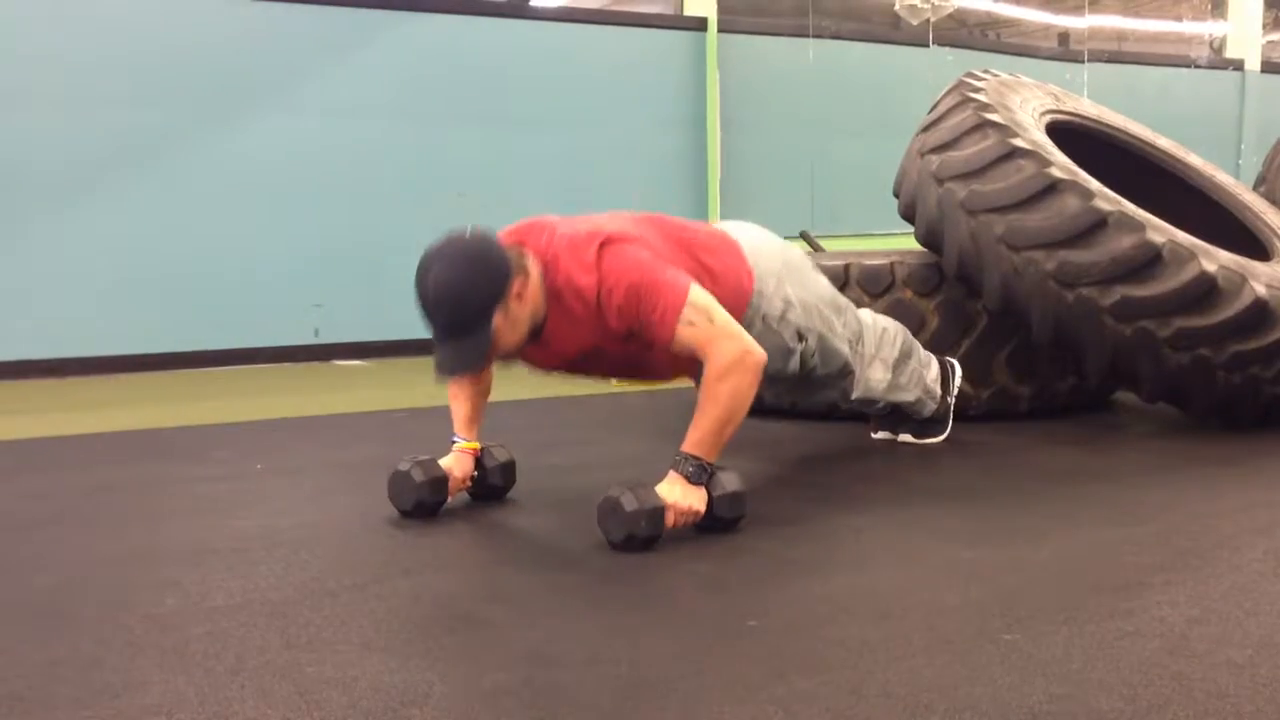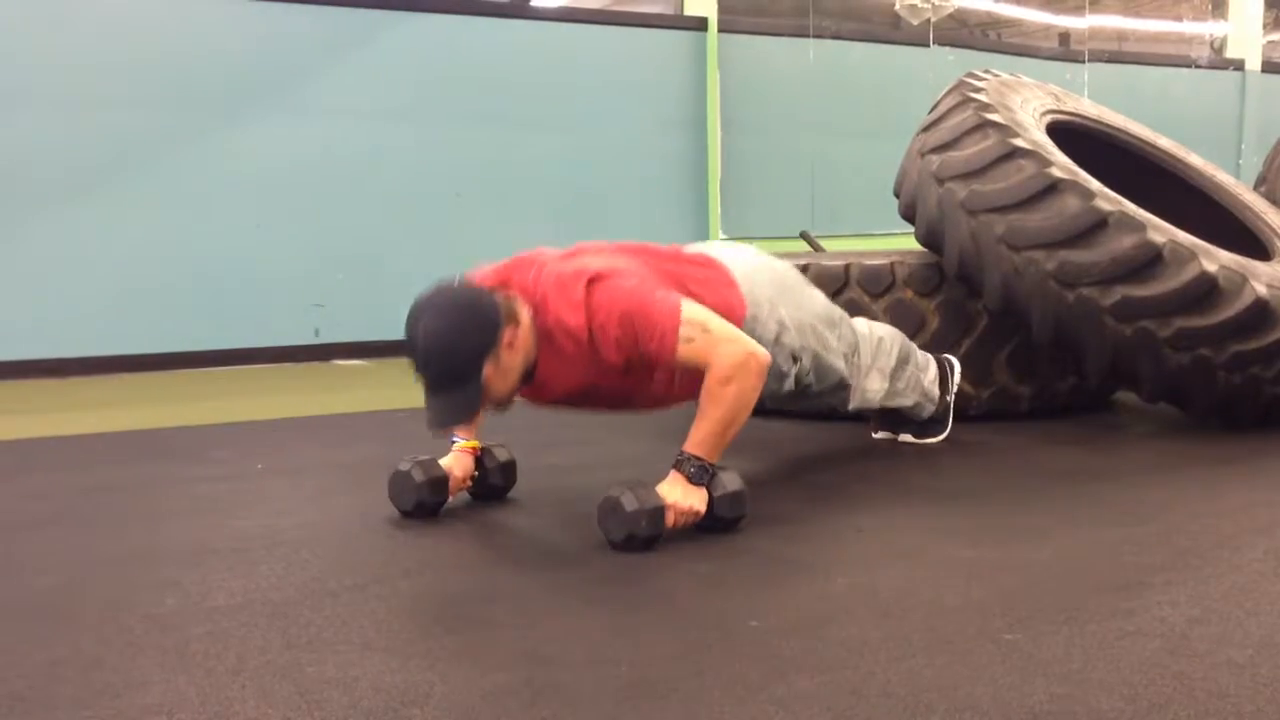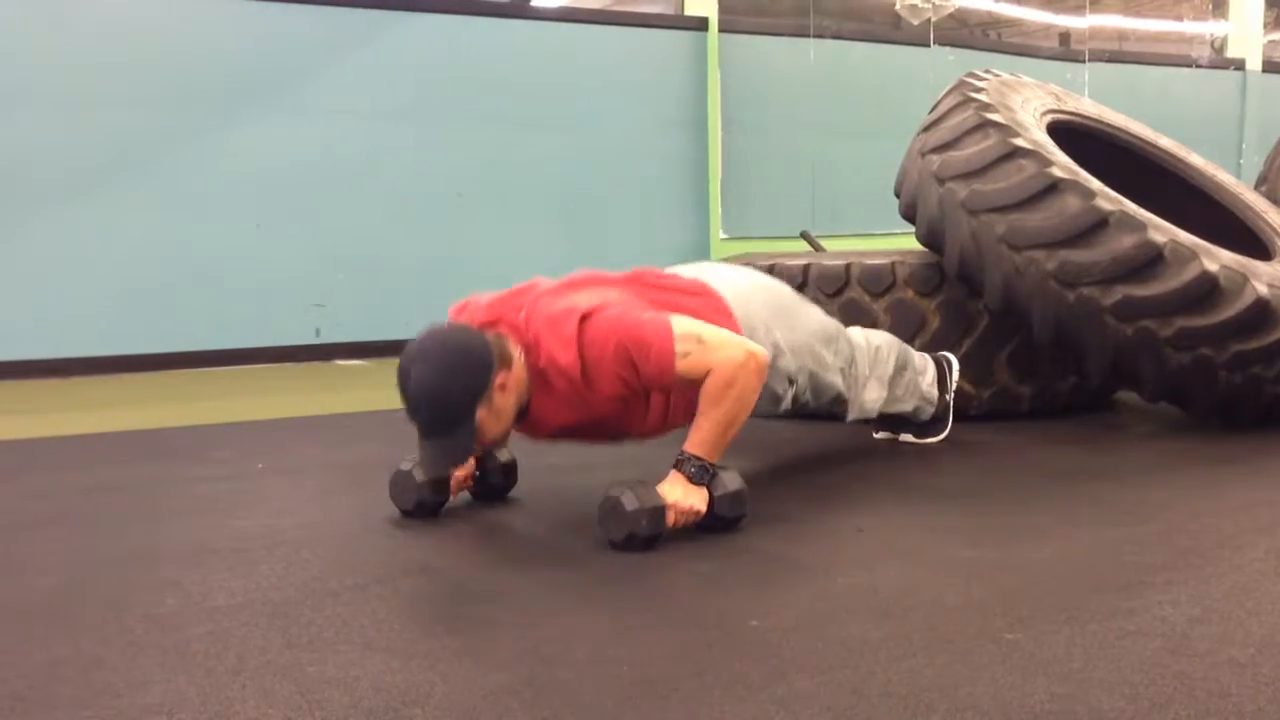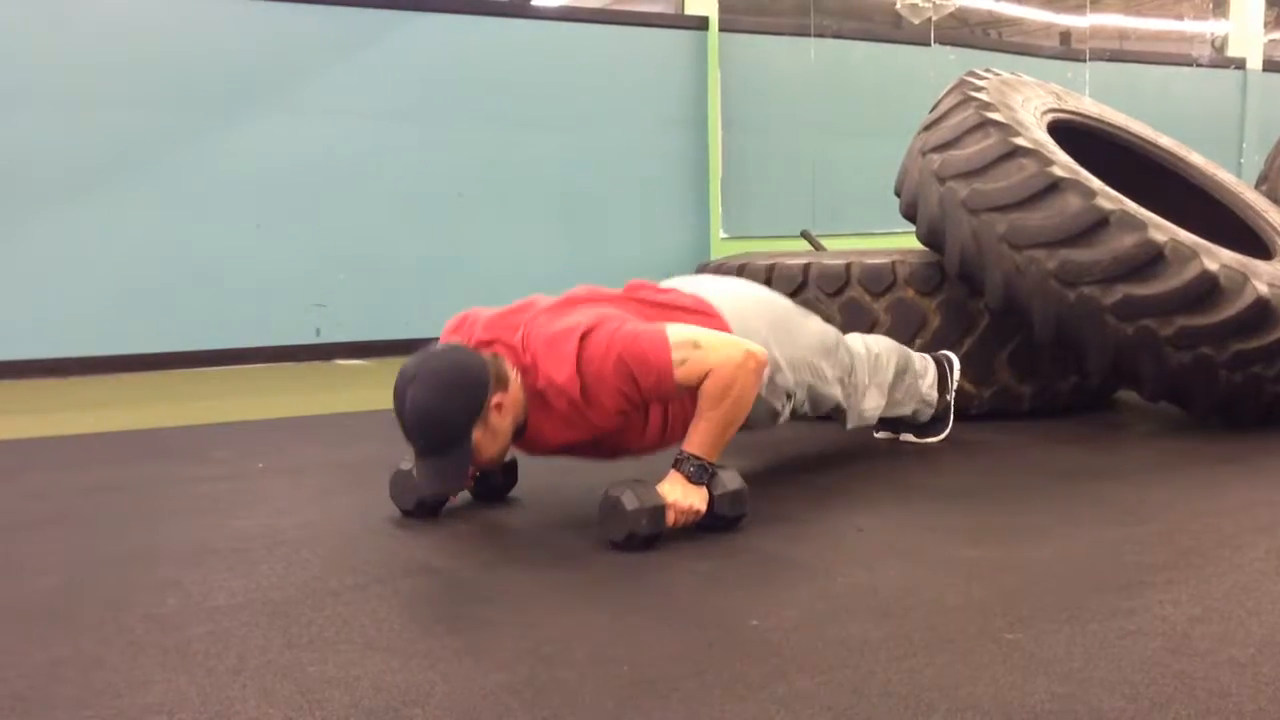
dt=0.1s
person 1, frame 1
left shoulder: (608, 279)
right shoulder: (487, 283)
left elbow: (742, 357)
right elbow: (467, 357)
left wrist: (690, 474)
right wrist: (464, 442)
left hip: (749, 288)
right hip: (685, 283)
left knee: (852, 354)
right knee: (822, 373)
left ankle: (931, 383)
right ankle: (902, 398)
person 1, frame 2
left shoulder: (600, 311)
right shoulder: (479, 304)
left elbow: (746, 361)
right elbow: (456, 367)
left wrist: (689, 474)
right wrist: (464, 444)
left hip: (744, 311)
right hip: (681, 291)
left knee: (849, 364)
right knee: (819, 384)
left ankle: (930, 382)
right ankle: (900, 399)
person 1, frame 3
left shoulder: (592, 351)
right shoulder: (469, 329)
left elbow: (746, 361)
left wrist: (692, 473)
right wrist: (465, 456)
left hip: (738, 327)
right hip: (675, 302)
left knee: (847, 371)
right knee: (832, 380)
left ankle: (927, 380)
right ankle: (905, 393)
person 1, frame 4
left shoulder: (590, 366)
right shoulder: (464, 345)
left elbow: (743, 362)
left wrist: (691, 473)
right wrist: (465, 464)
left hip: (734, 338)
left knee: (845, 378)
left ankle: (929, 380)
right ankle: (912, 388)
